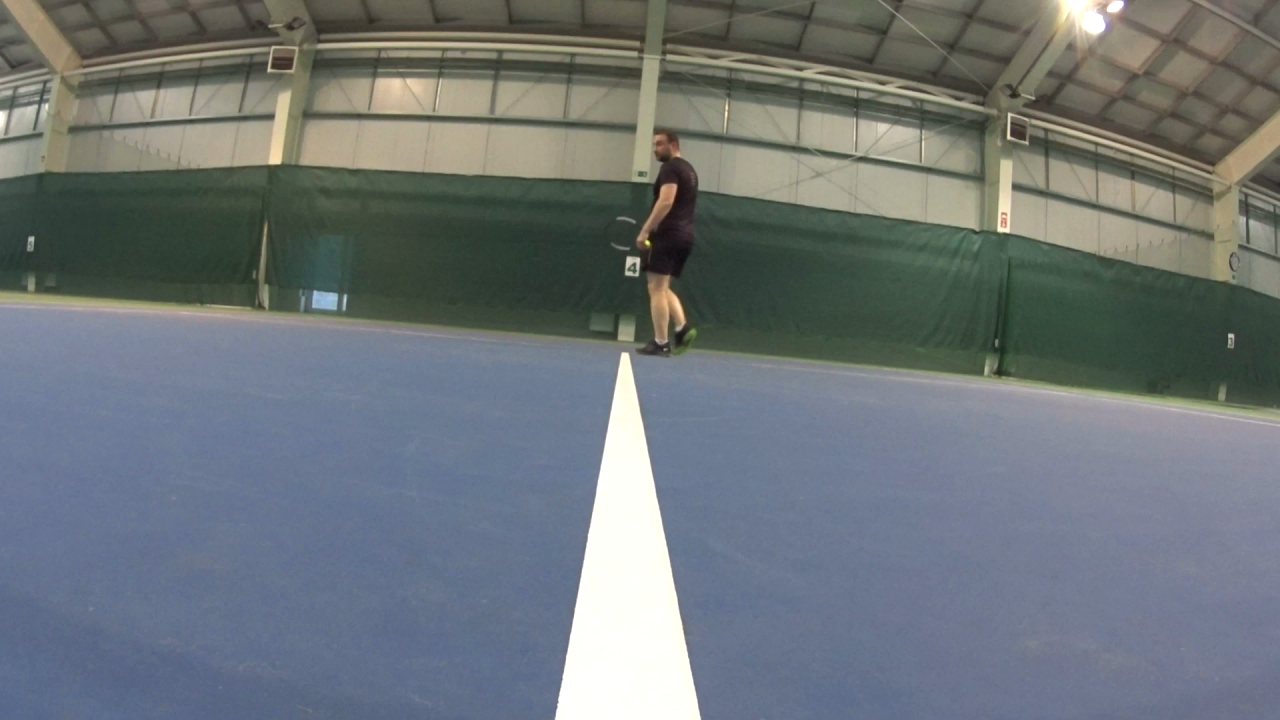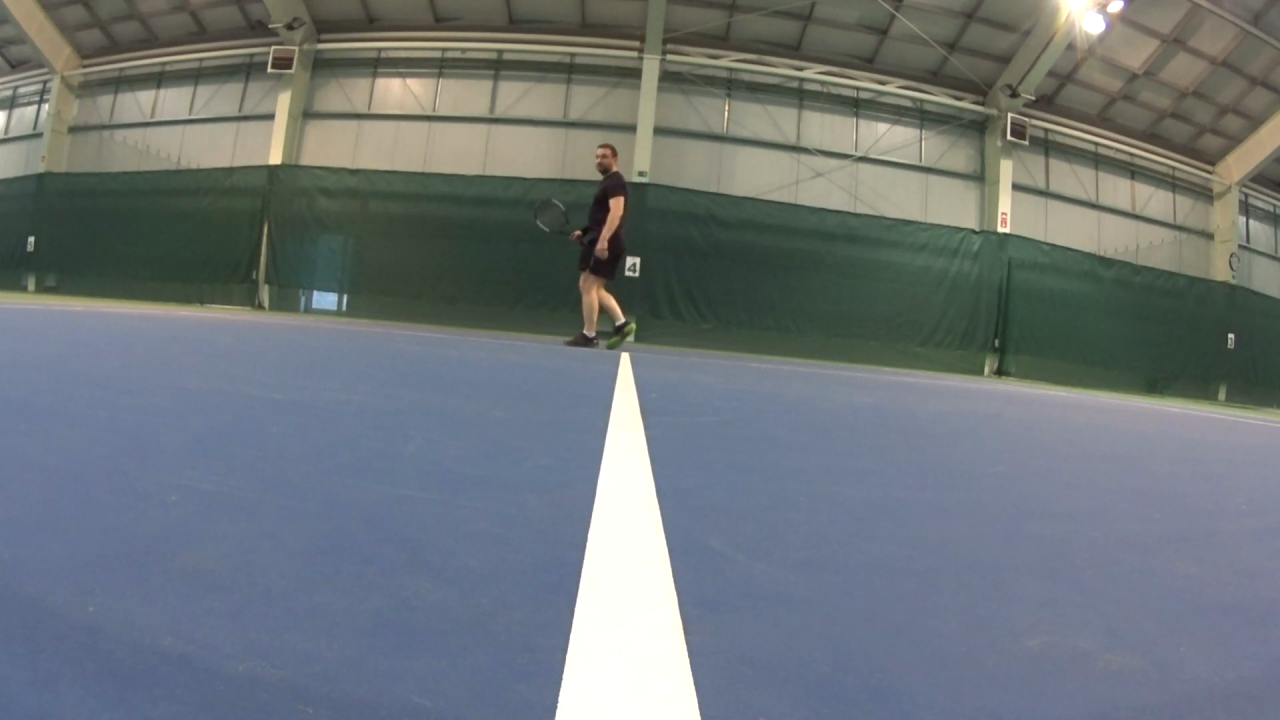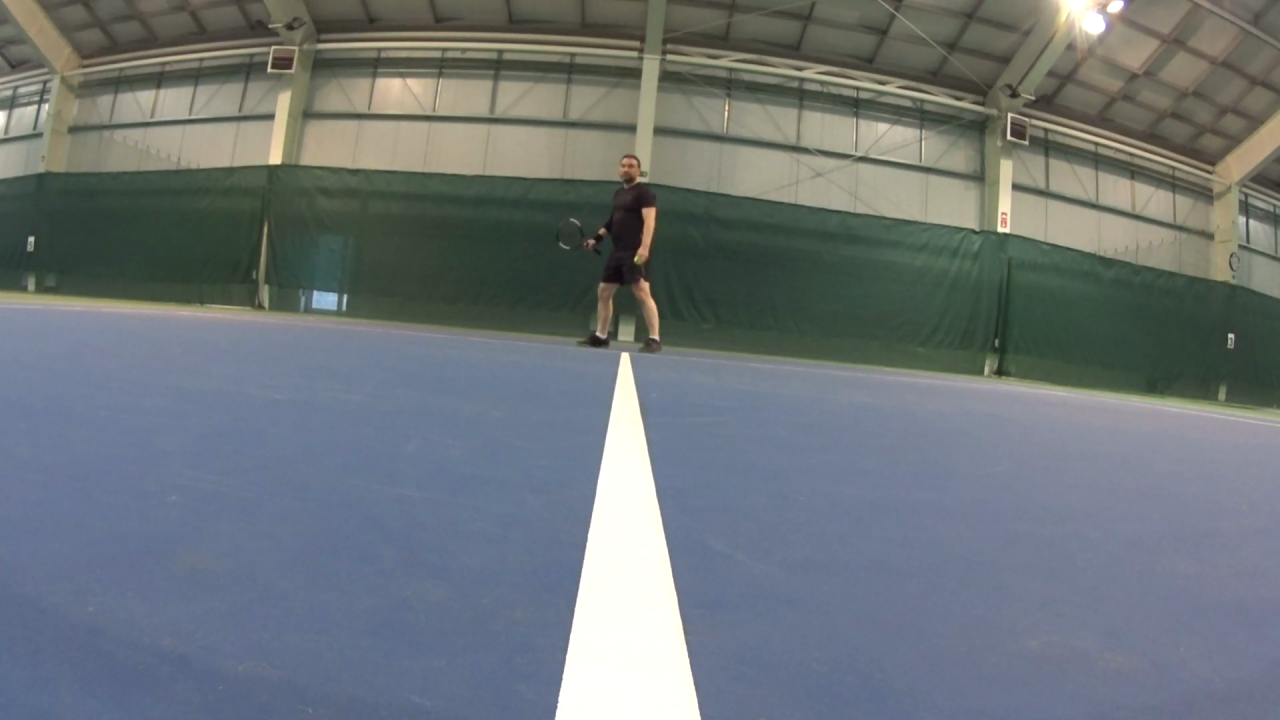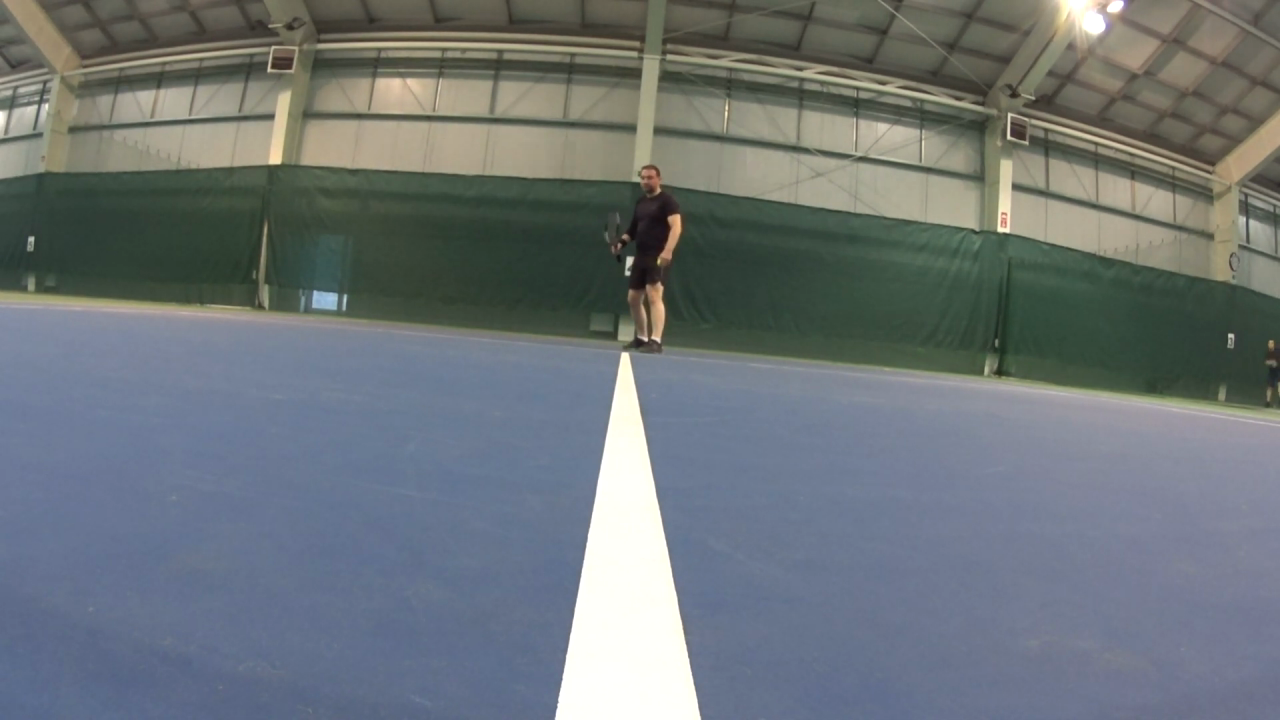
dt=1s
person 1, frame 1
left shoulder: (670, 168)
right shoulder: (688, 169)
left elbow: (666, 201)
left wrist: (645, 230)
left hip: (666, 234)
right hip: (685, 235)
left knee: (656, 289)
right knee: (664, 288)
left ankle: (661, 343)
right ankle: (682, 329)
person 1, frame 2
left shoulder: (615, 182)
right shoulder: (609, 182)
left elbow: (616, 212)
left wrist: (602, 239)
right wrist: (584, 231)
left hip: (605, 243)
right hip: (610, 244)
left knee: (587, 286)
right knee: (596, 289)
left ankle: (589, 335)
right ankle: (622, 323)
person 1, frame 3
left shoulder: (644, 193)
right shoulder: (618, 193)
left elbow: (649, 221)
left wrist: (644, 247)
right wrist: (596, 238)
left hip: (636, 252)
right hip: (617, 252)
left knee: (642, 294)
right knee: (604, 292)
left ankle: (654, 340)
right ankle: (600, 336)
person 1, frame 4
left shoulder: (667, 201)
right shoulder: (640, 203)
left elbow: (676, 227)
right elbow: (633, 228)
left wrist: (668, 250)
right wrist: (621, 243)
left hip: (659, 257)
right hip: (641, 257)
left knee: (654, 296)
right knee: (633, 299)
left ankle: (655, 341)
right ankle: (641, 338)
